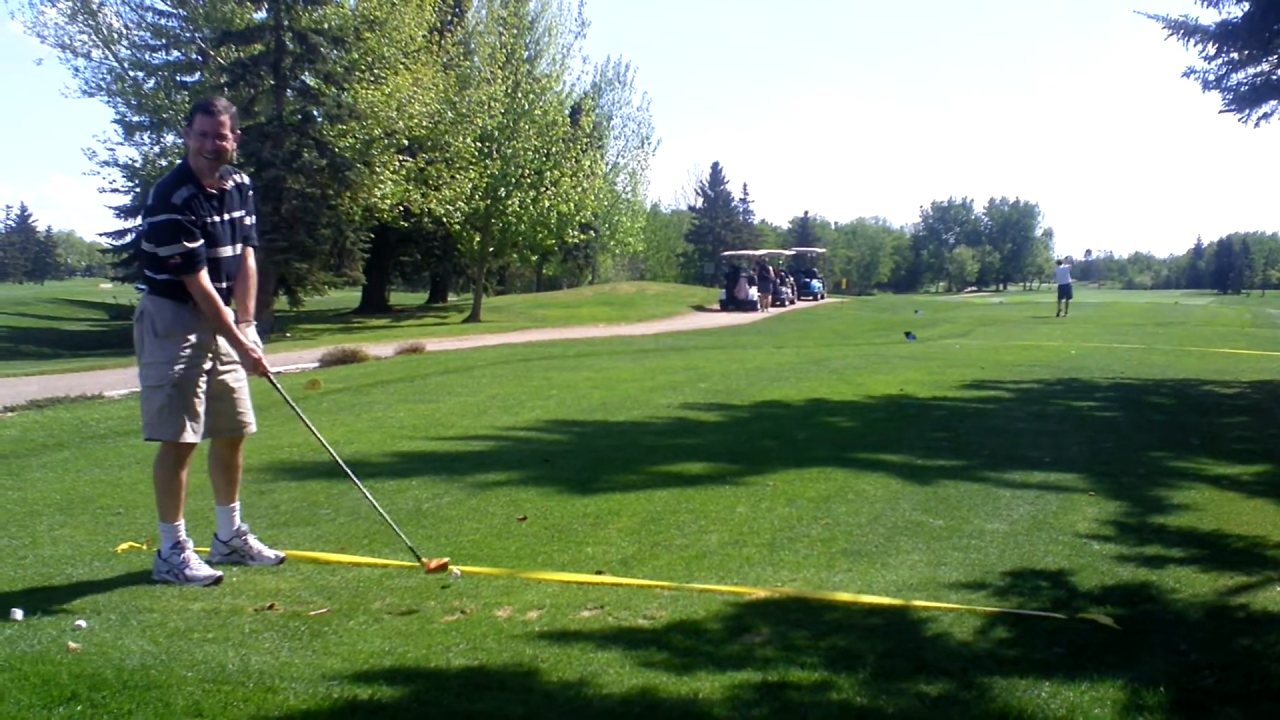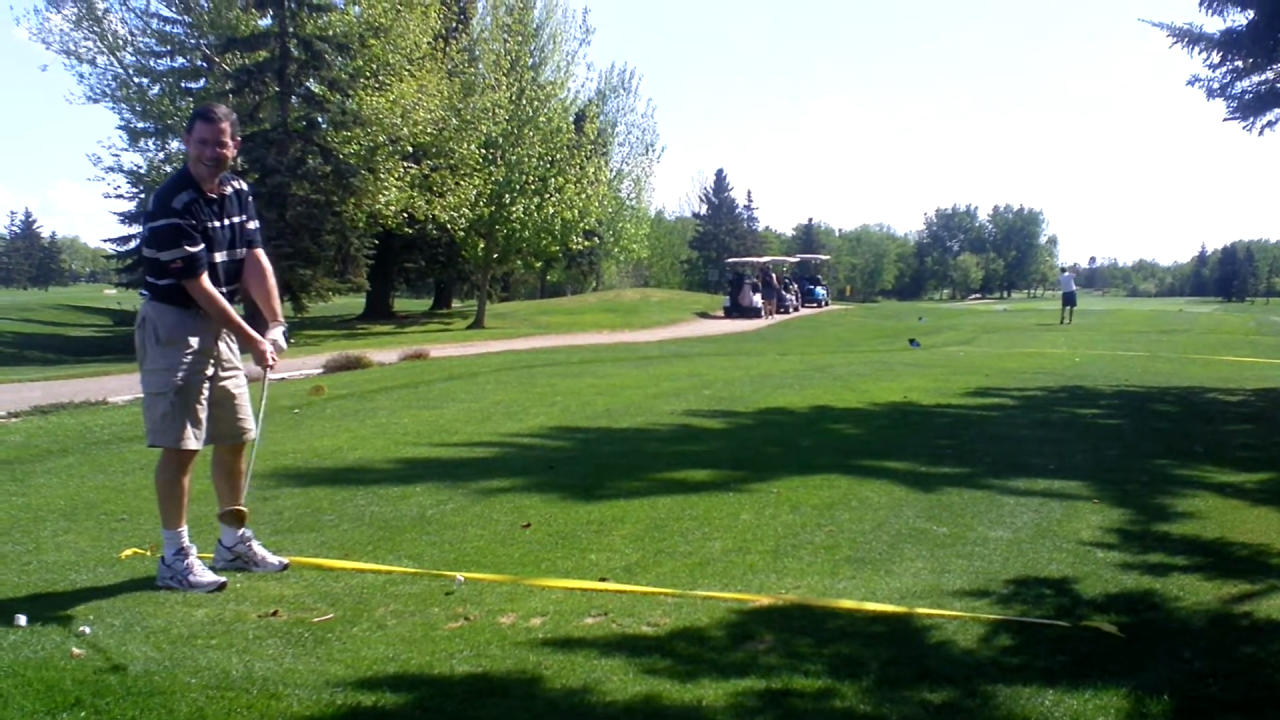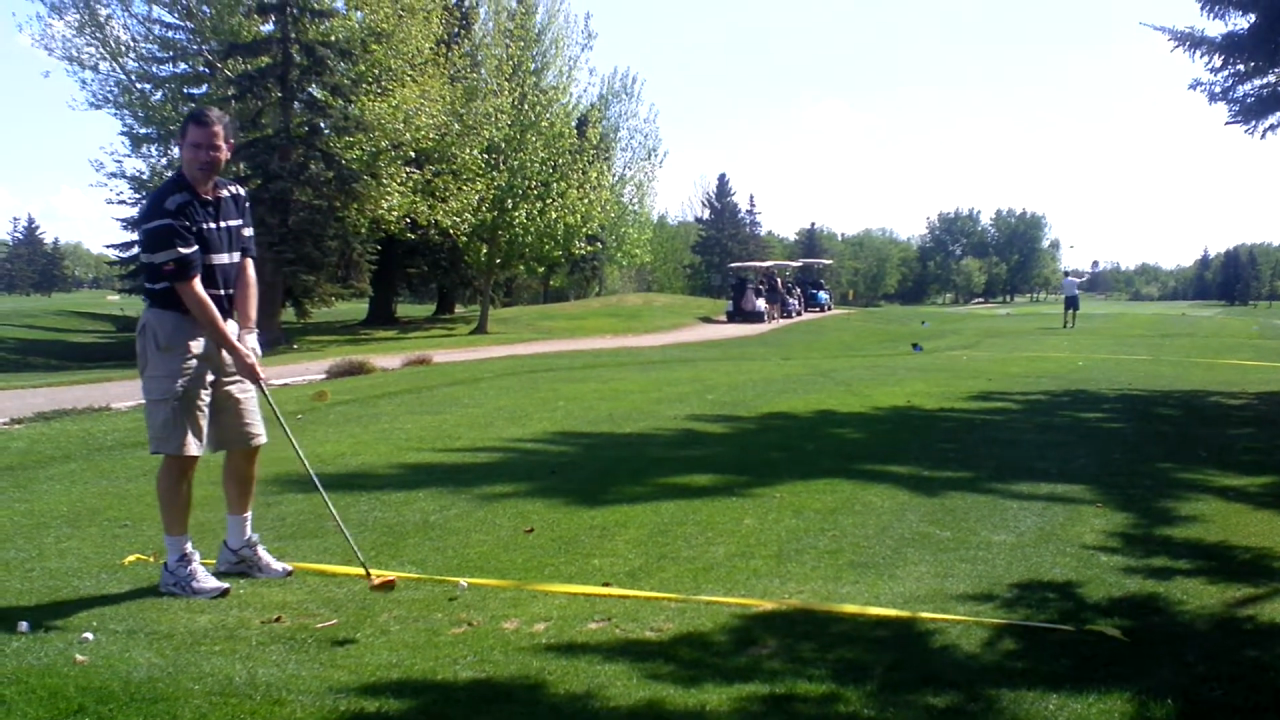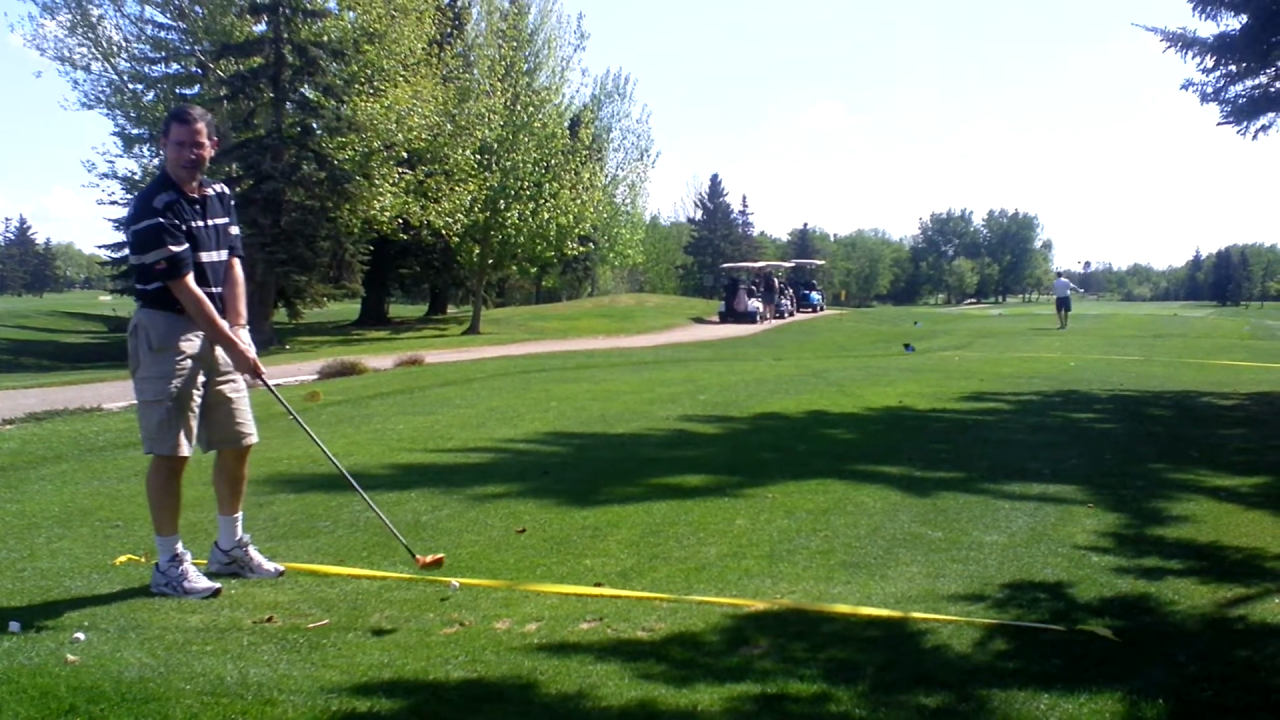
dt=0.4s
person 1, frame 1
left shoulder: (239, 185)
right shoulder: (170, 198)
left elbow: (245, 260)
right elbow: (197, 283)
left wrist: (247, 328)
right wrist: (240, 344)
left hip: (217, 319)
right hip: (172, 320)
left knee: (231, 432)
right knee: (178, 438)
left ankle: (229, 536)
right ankle: (171, 551)
person 1, frame 2
left shoulder: (238, 192)
right shoulder: (170, 204)
left elbow: (255, 261)
right elbow: (199, 287)
left wrist: (275, 325)
right wrist: (250, 341)
left hip: (219, 325)
right hip: (173, 326)
left knee: (234, 438)
right knee: (179, 444)
left ankle: (233, 542)
right ankle: (175, 557)
person 1, frame 3
left shoulder: (235, 197)
right shoulder: (165, 207)
left elbow: (244, 268)
right elbow: (190, 291)
left wrist: (247, 334)
right wrist: (234, 351)
left hip: (222, 330)
right hip: (175, 332)
left knee: (246, 442)
right knee: (180, 451)
left ankle: (239, 545)
right ankle: (178, 563)
person 1, frame 4
left shoulder: (219, 195)
right shoulder: (152, 208)
left elbow: (231, 266)
right elbow: (185, 289)
left wrist: (240, 330)
right wrist: (233, 346)
left hip: (216, 333)
right hip: (167, 333)
left knee: (237, 442)
right knee: (170, 452)
left ankle: (230, 547)
right ankle: (169, 564)
